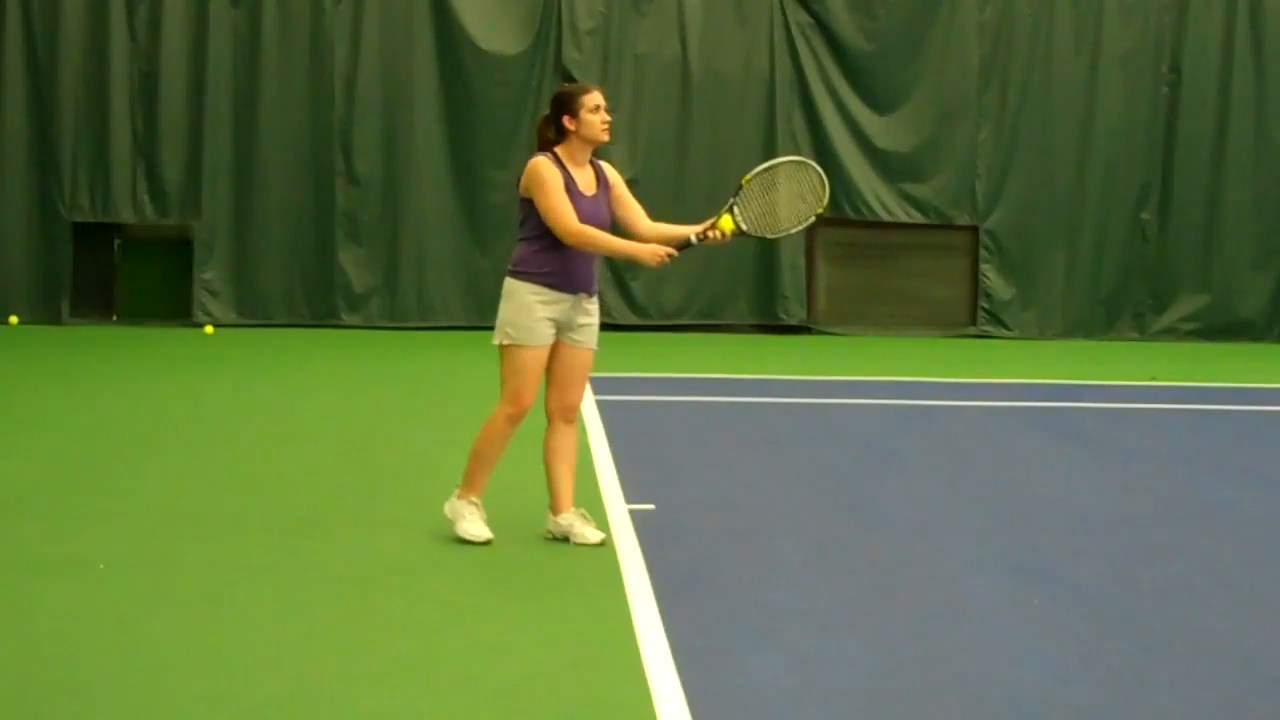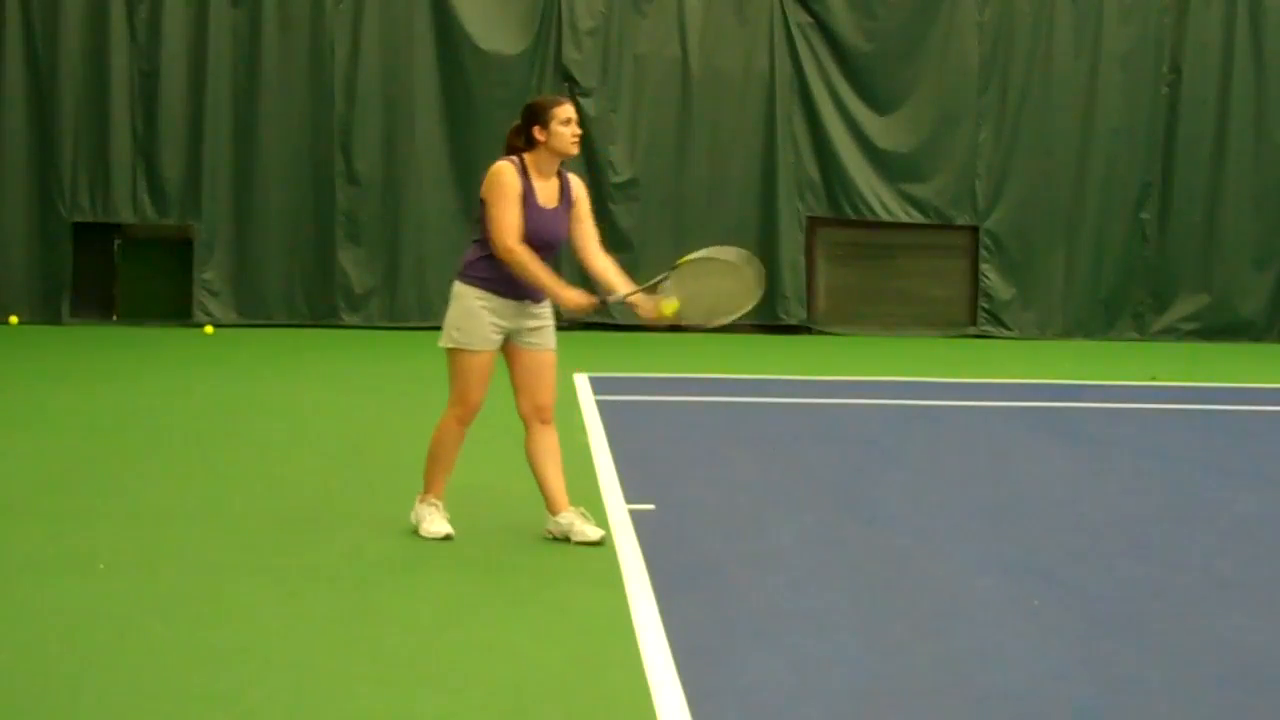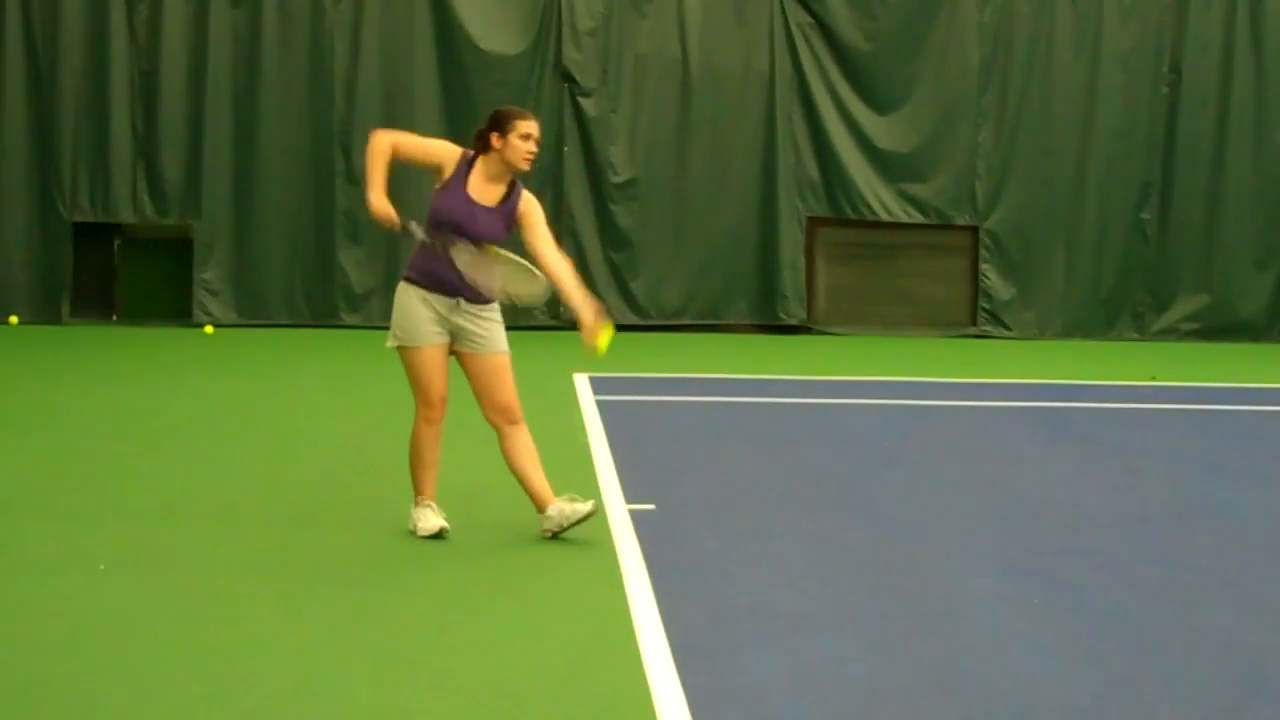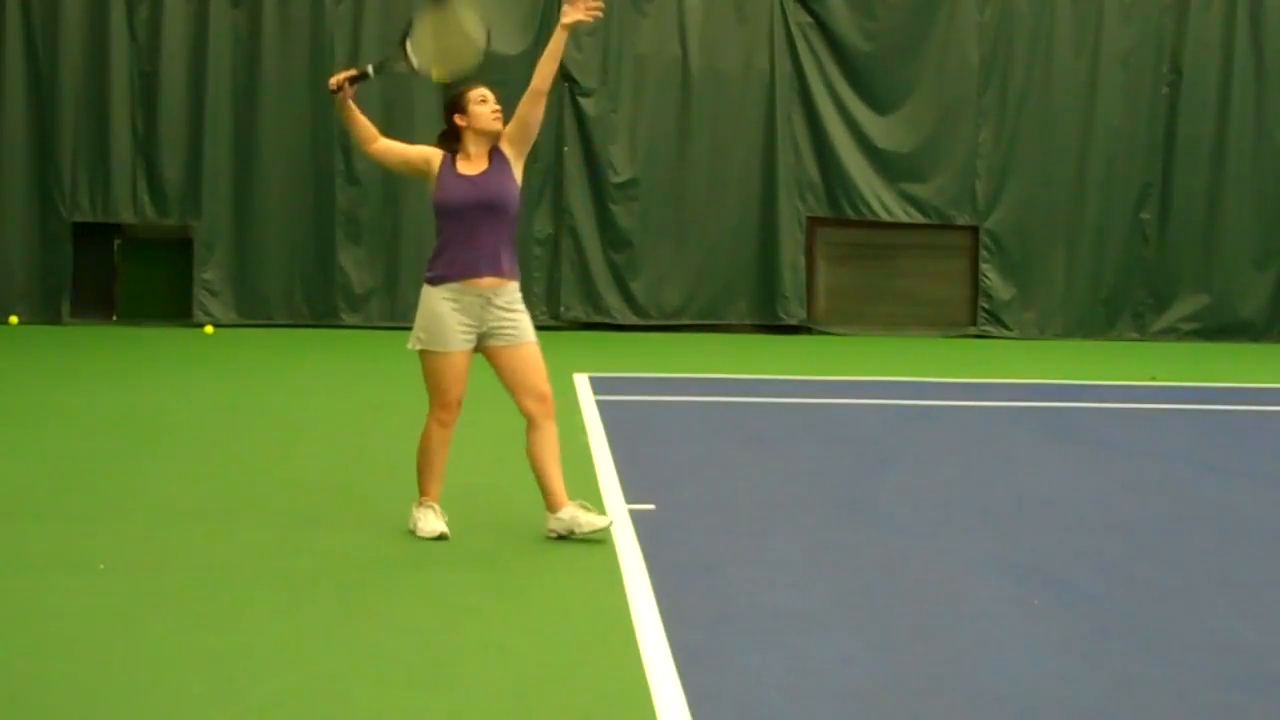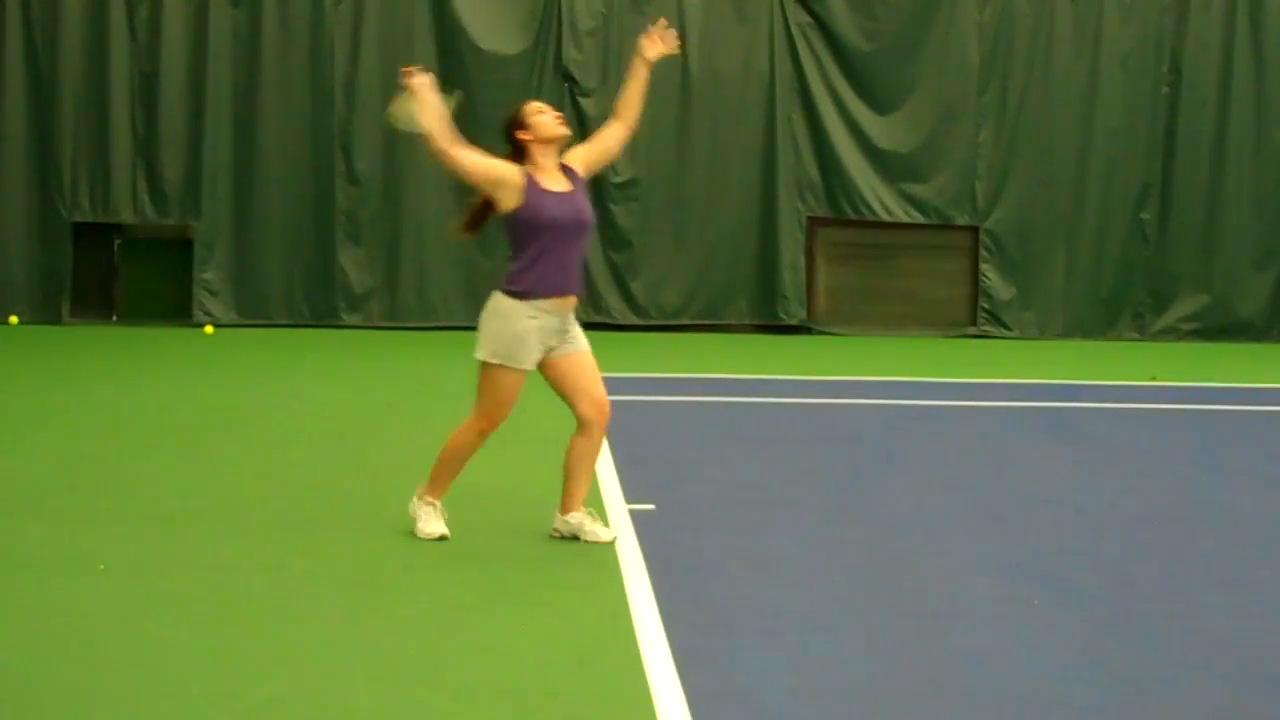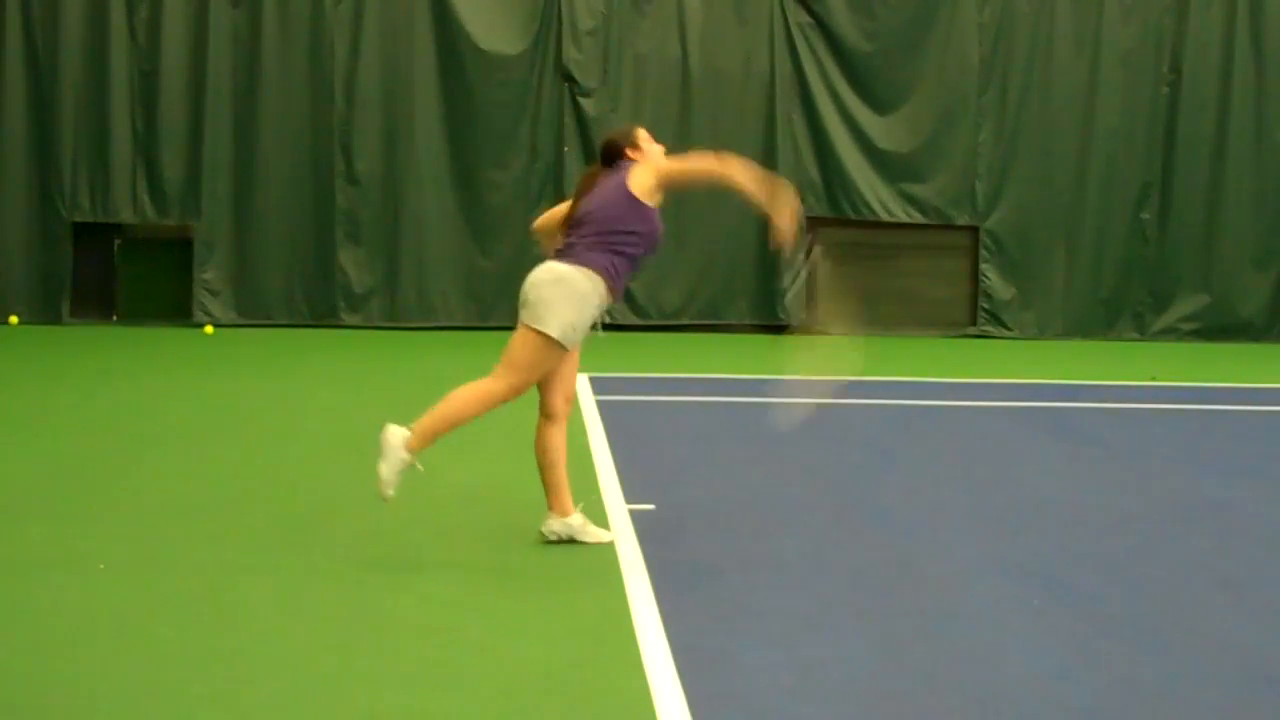
dt=0.4s
person 1, frame 1
left shoulder: (606, 174)
right shoulder: (542, 168)
left elbow: (643, 226)
right elbow: (571, 233)
left wrist: (699, 231)
right wrist: (636, 252)
left hip: (581, 303)
right hip: (533, 296)
left knee: (565, 412)
right knee: (515, 406)
left ankle: (563, 513)
right ankle: (465, 500)
person 1, frame 2
left shoulder: (574, 188)
right shoulder: (507, 173)
left elbow: (594, 254)
right elbow: (508, 245)
left wrist: (636, 297)
right wrist: (559, 291)
left hip: (533, 311)
right hip: (482, 300)
left knee: (541, 413)
right knee: (464, 409)
left ankle: (563, 514)
right ankle: (429, 503)
person 1, frame 3
left shoulder: (523, 203)
right shoulder: (454, 162)
left elbow: (551, 257)
right elbow: (385, 139)
left wrist: (583, 307)
right wrist: (375, 192)
left hip: (478, 311)
right hip: (421, 300)
left knee: (508, 413)
right knee: (431, 407)
left ankle: (550, 508)
right ankle: (425, 505)
person 1, frame 4
left shoulder: (510, 153)
right shoulder: (436, 162)
left elbow: (539, 91)
right elbow: (373, 144)
right wrist: (345, 100)
left hip: (505, 303)
right hip: (448, 302)
left knee: (539, 405)
right knee: (445, 410)
left ankle: (560, 511)
right ankle: (426, 506)
person 1, frame 5
left shoulder: (571, 169)
right shoulder: (512, 179)
left elbow: (620, 126)
right elbow: (448, 148)
left wrist: (644, 63)
right wrist: (424, 92)
left hip: (560, 320)
right hip: (518, 315)
left knee: (595, 413)
right knee: (485, 421)
left ankle: (571, 514)
right ankle: (429, 499)
person 1, frame 6
left shoulder: (602, 187)
right shoulder: (645, 175)
left elbow: (542, 227)
right elbow: (722, 166)
right wrist: (775, 197)
left hip: (557, 281)
right hip: (573, 291)
left knee: (556, 409)
right knee: (503, 384)
left ankle: (562, 514)
right ankle: (407, 442)
